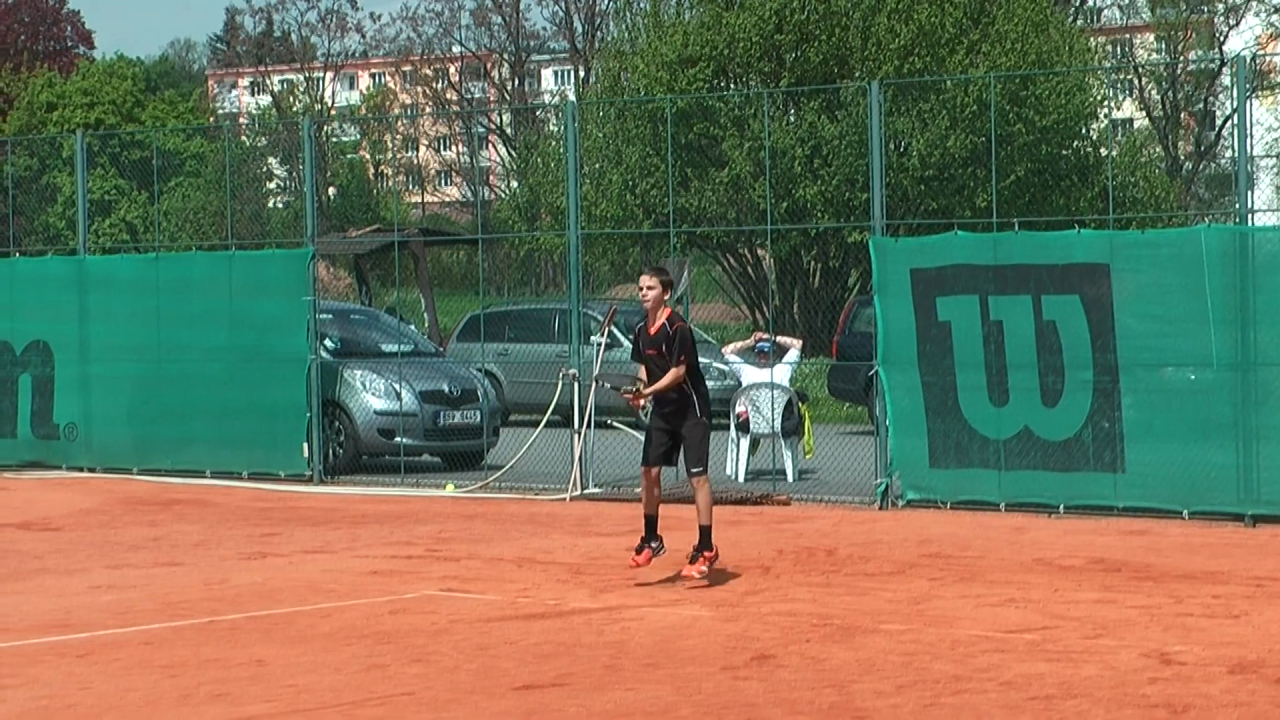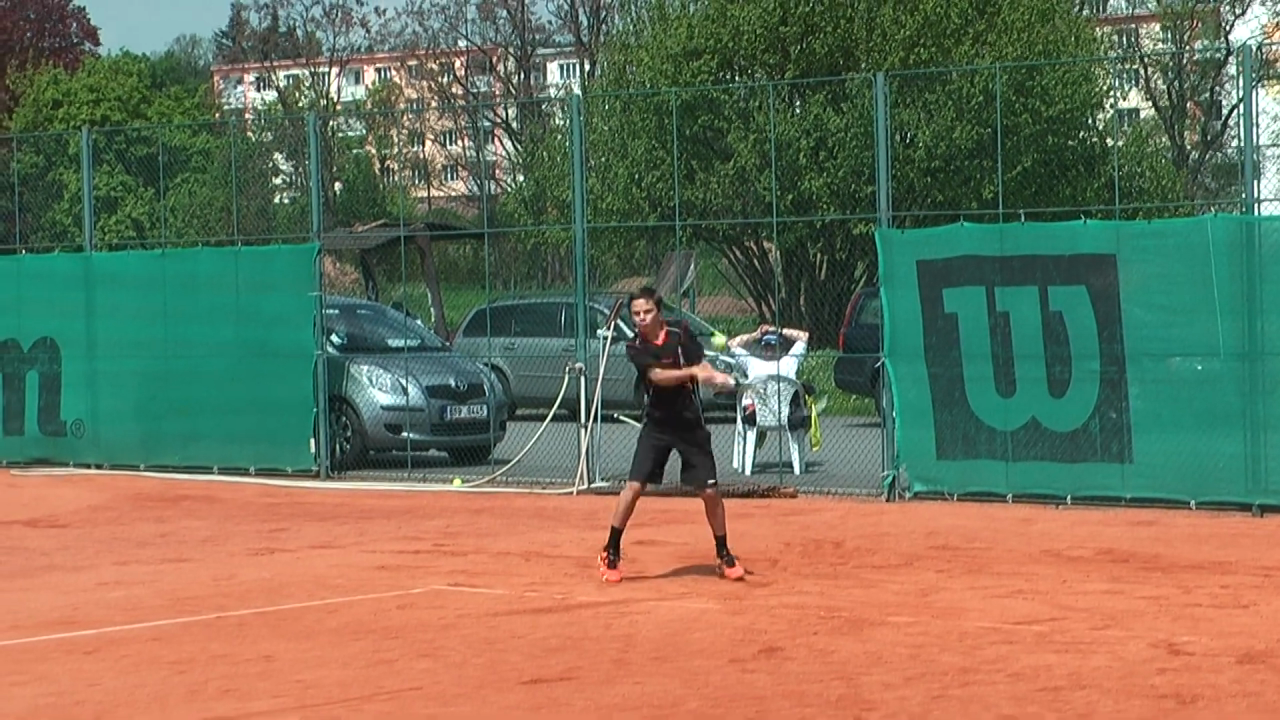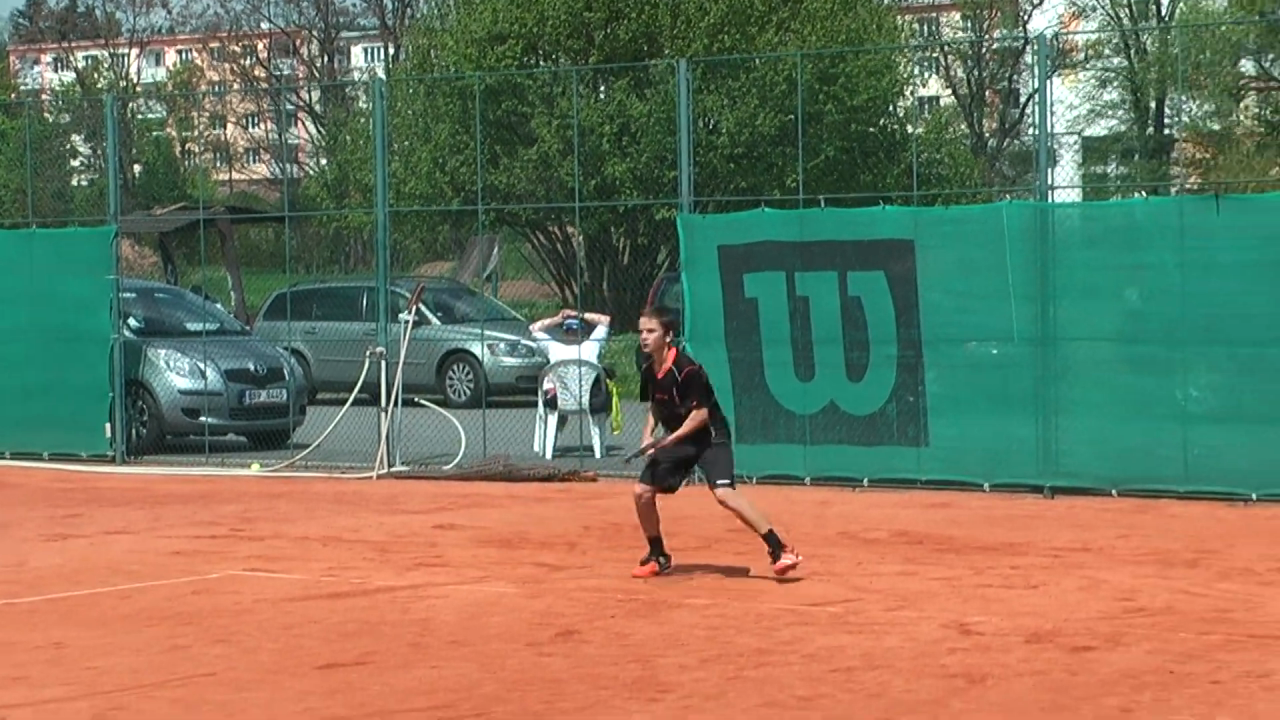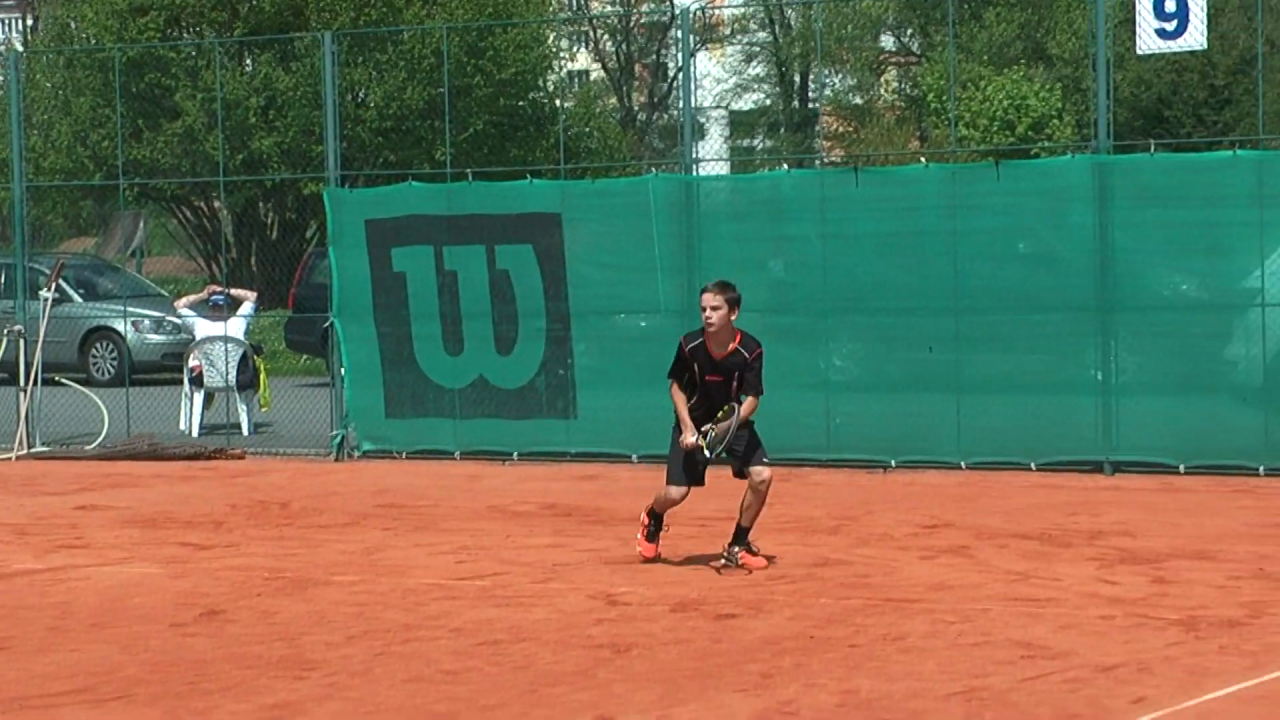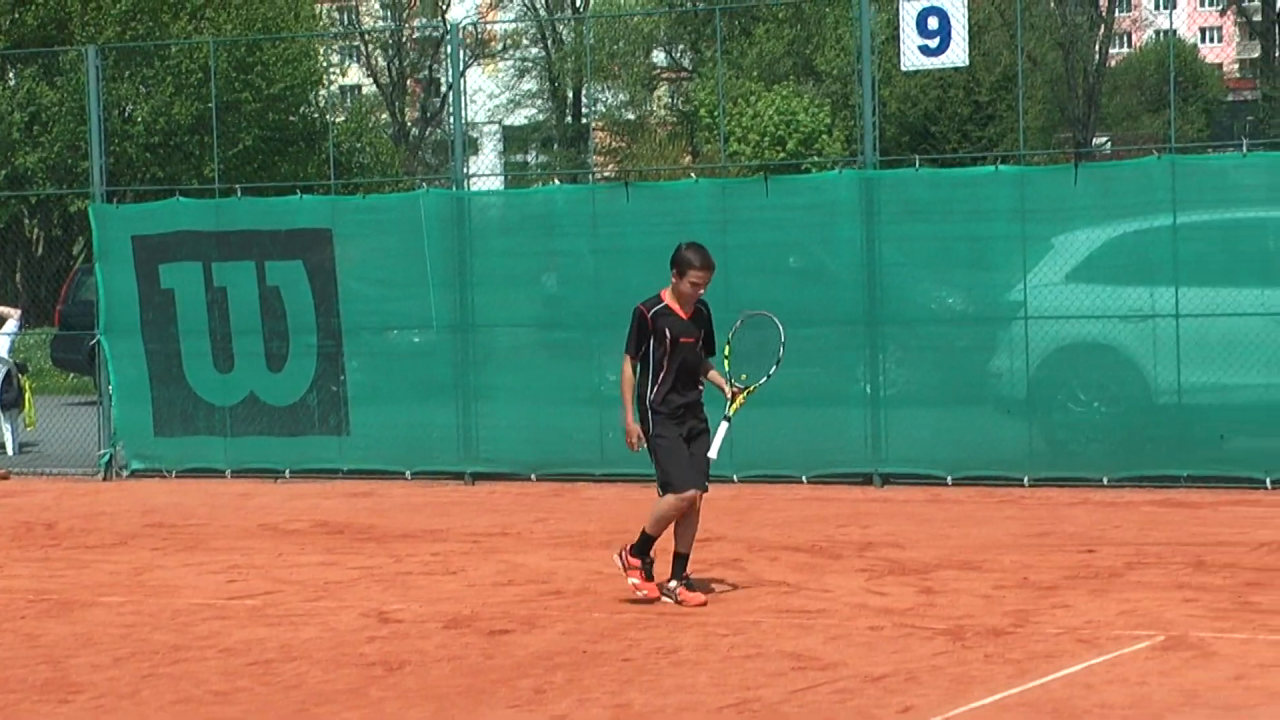
dt=1s
person 1, frame 1
left shoulder: (678, 327)
right shoulder: (641, 329)
left elbow: (678, 371)
left wrist: (647, 391)
right wrist: (640, 394)
left hip: (690, 409)
right hip: (662, 409)
left knee: (697, 476)
right knee: (650, 472)
left ankle: (705, 549)
right ankle: (651, 539)
person 1, frame 2
left shoulder: (681, 334)
right shoulder: (636, 348)
left elbow: (701, 367)
right elbow: (659, 377)
left wrist: (714, 376)
right wrist: (693, 372)
left hip: (691, 425)
right hip: (658, 425)
left knee: (710, 491)
right knee: (634, 487)
left ankle: (723, 555)
right ankle: (611, 552)
person 1, frame 3
left shoulder: (687, 369)
right shoulder: (649, 369)
left elbow: (701, 413)
left wrist: (670, 441)
right wrist: (648, 434)
left hip: (710, 436)
right hip: (678, 438)
left knee: (724, 495)
right knee: (641, 492)
left ankle: (780, 550)
right ankle: (658, 556)
person 1, frame 4
left shoulder: (750, 350)
right shoulder: (688, 345)
left elbow: (752, 399)
right elbow: (676, 386)
right wrist: (687, 427)
left hip: (735, 420)
right hip: (694, 420)
left knee: (761, 476)
right knee: (675, 493)
left ankle: (738, 545)
right ankle: (652, 520)
person 1, frame 5
left shoulder: (702, 312)
right shoulder: (649, 312)
right elbow: (630, 363)
left wrist: (723, 384)
right wrist: (629, 416)
left hip: (693, 415)
right hip: (659, 416)
left knee: (696, 497)
right knee: (683, 494)
left ankle: (677, 579)
right ankle: (636, 555)
